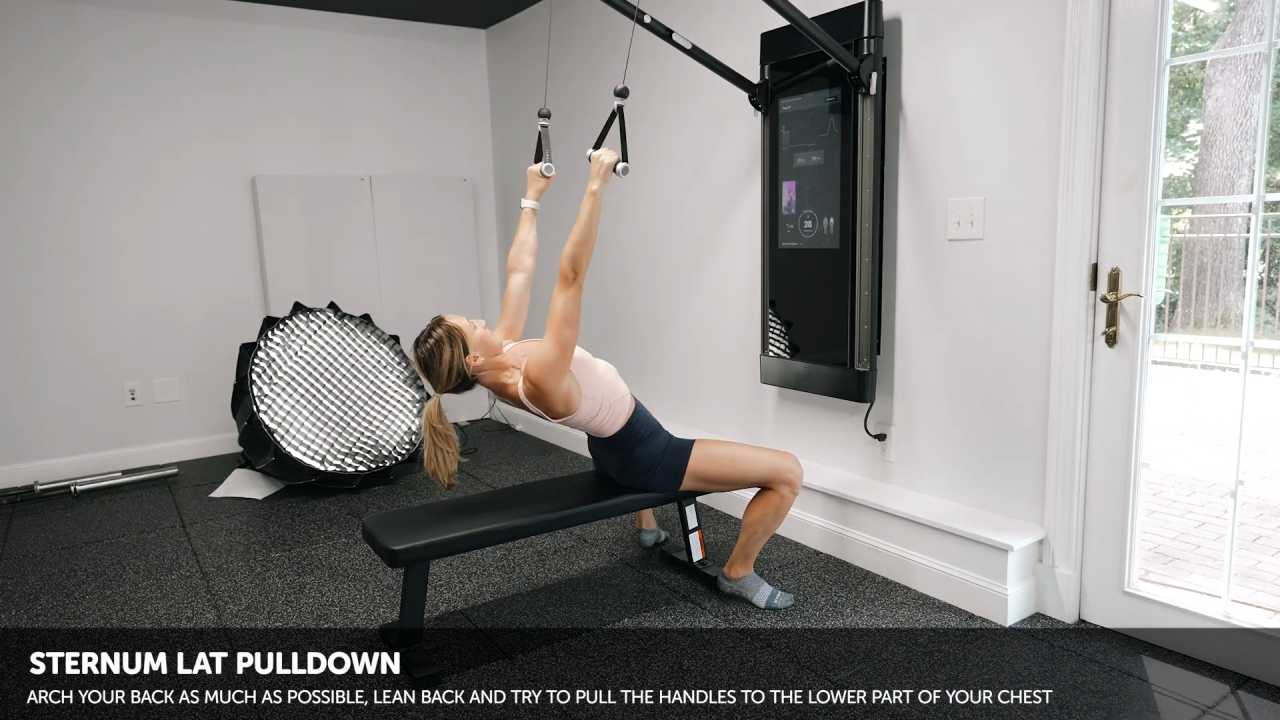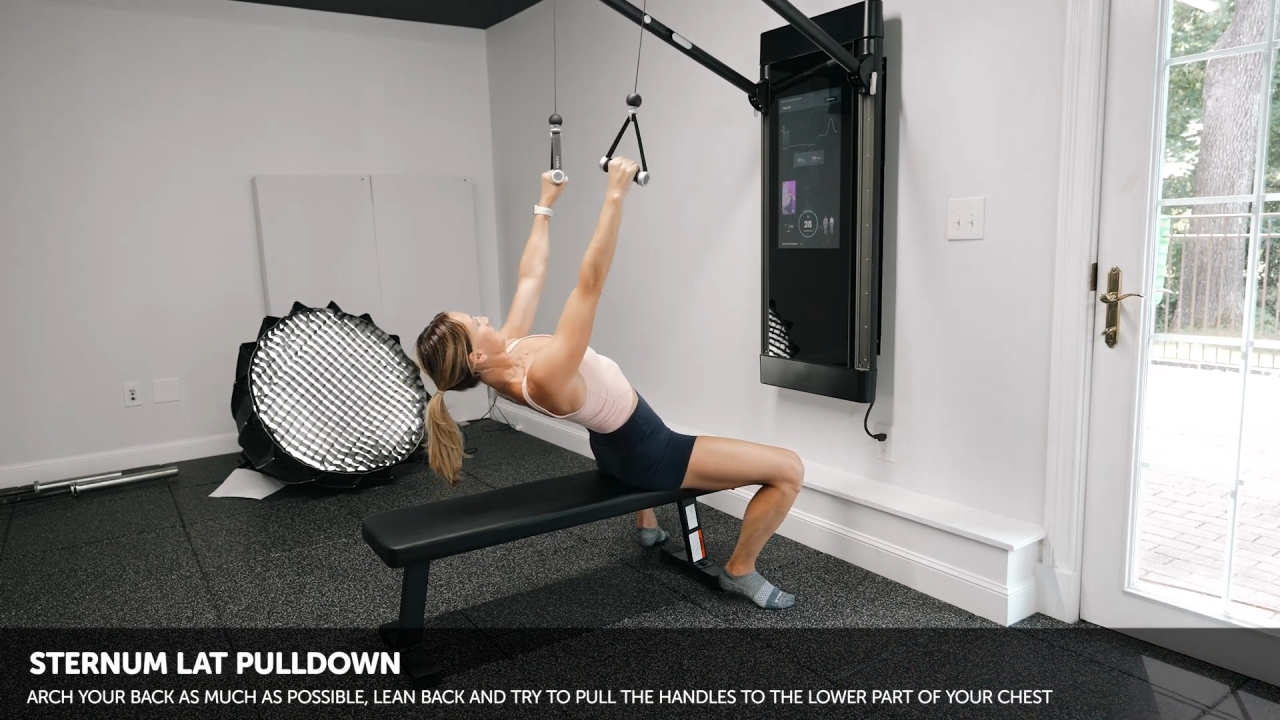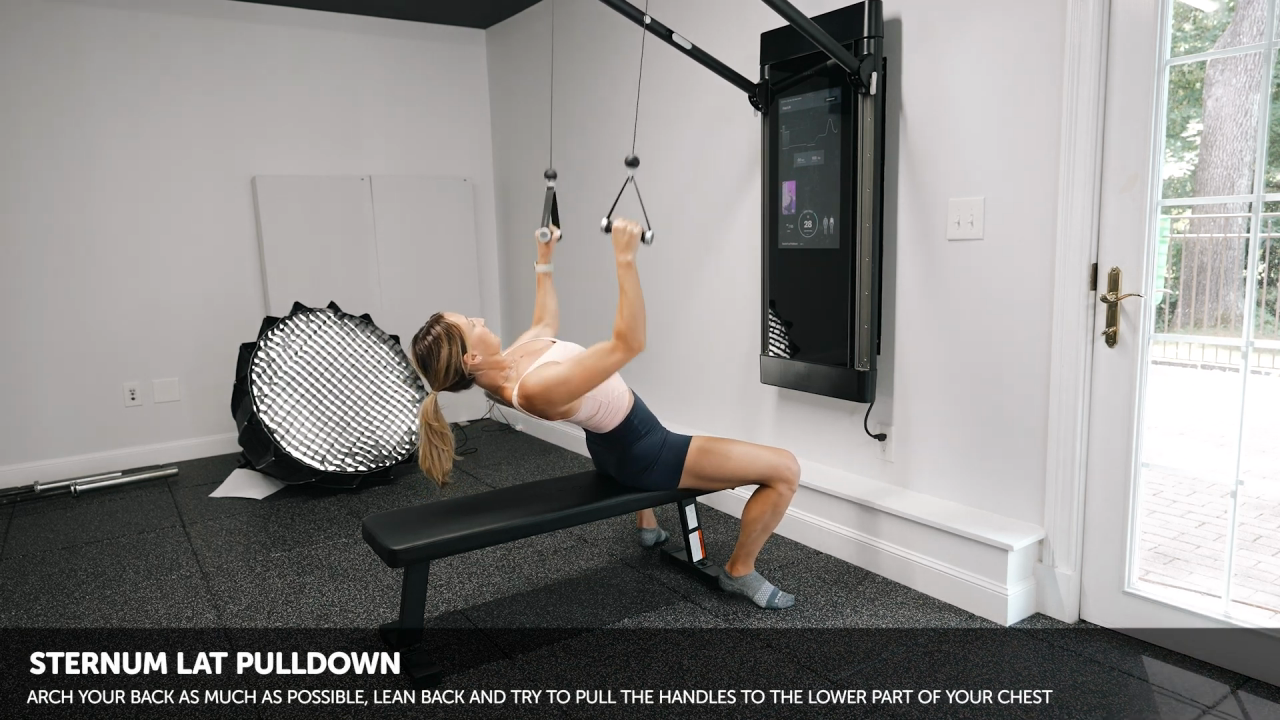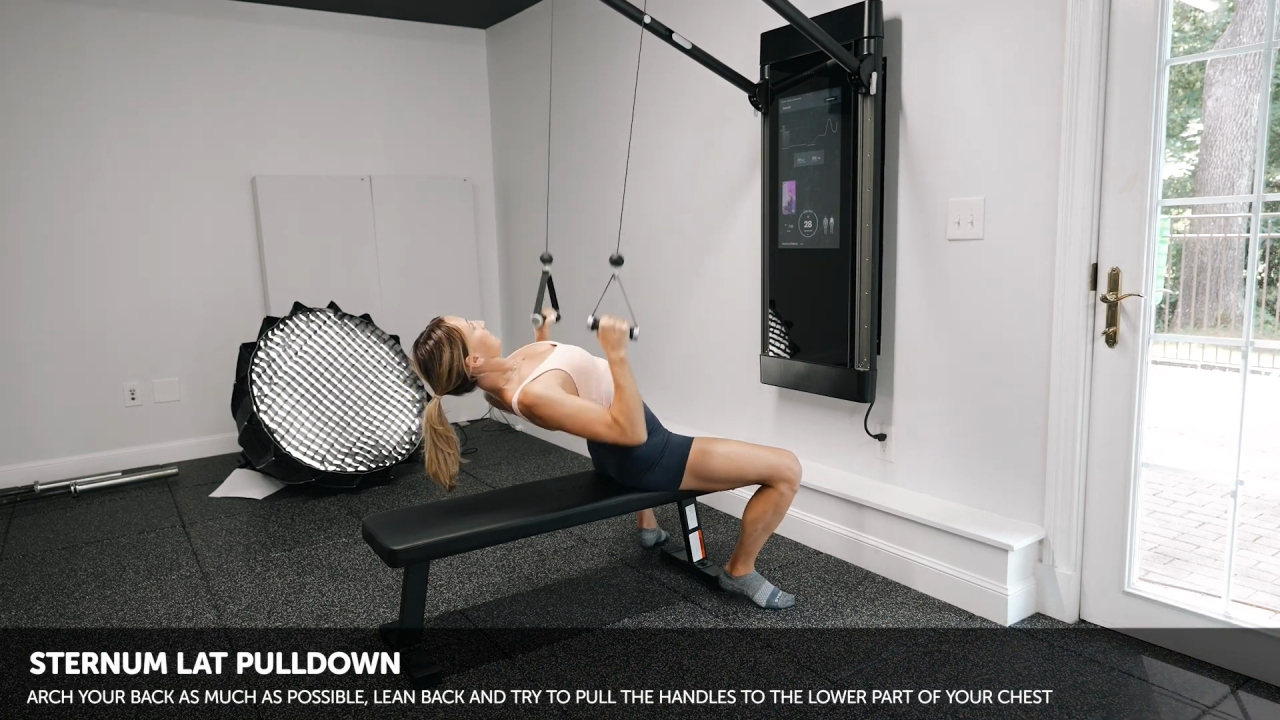
dt=0.4s
person 1, frame 1
left shoulder: (504, 357)
right shoulder: (537, 380)
left elbow: (520, 270)
right elbow: (570, 275)
left wrist: (532, 196)
right wrist: (595, 187)
left hip: (616, 449)
right hip: (645, 458)
right knee: (787, 472)
left ankle: (647, 526)
right ankle: (738, 573)
person 1, frame 2
left shoulder: (507, 356)
right shoulder: (542, 378)
left elbow: (530, 275)
right elbow: (590, 283)
left wrist: (545, 203)
right wrist: (615, 195)
left hip: (616, 445)
right hip: (646, 455)
right knee: (789, 469)
left ankle: (648, 526)
right ankle: (740, 572)
person 1, frame 3
left shoulder: (503, 368)
right shoulder: (535, 388)
left elbow: (545, 326)
right elbow: (629, 343)
left wrist: (543, 260)
right wrist: (625, 259)
left hip: (613, 444)
right hip: (640, 454)
right knee: (784, 469)
left ankle: (647, 525)
right ankle: (739, 574)
person 1, frame 4
left shoulder: (502, 379)
right shoulder: (533, 396)
right elbow: (632, 430)
left wrist: (543, 333)
right wrist: (616, 354)
left hip: (611, 452)
right hip: (644, 458)
right knee: (785, 468)
left ankle: (648, 526)
right ankle: (739, 573)
